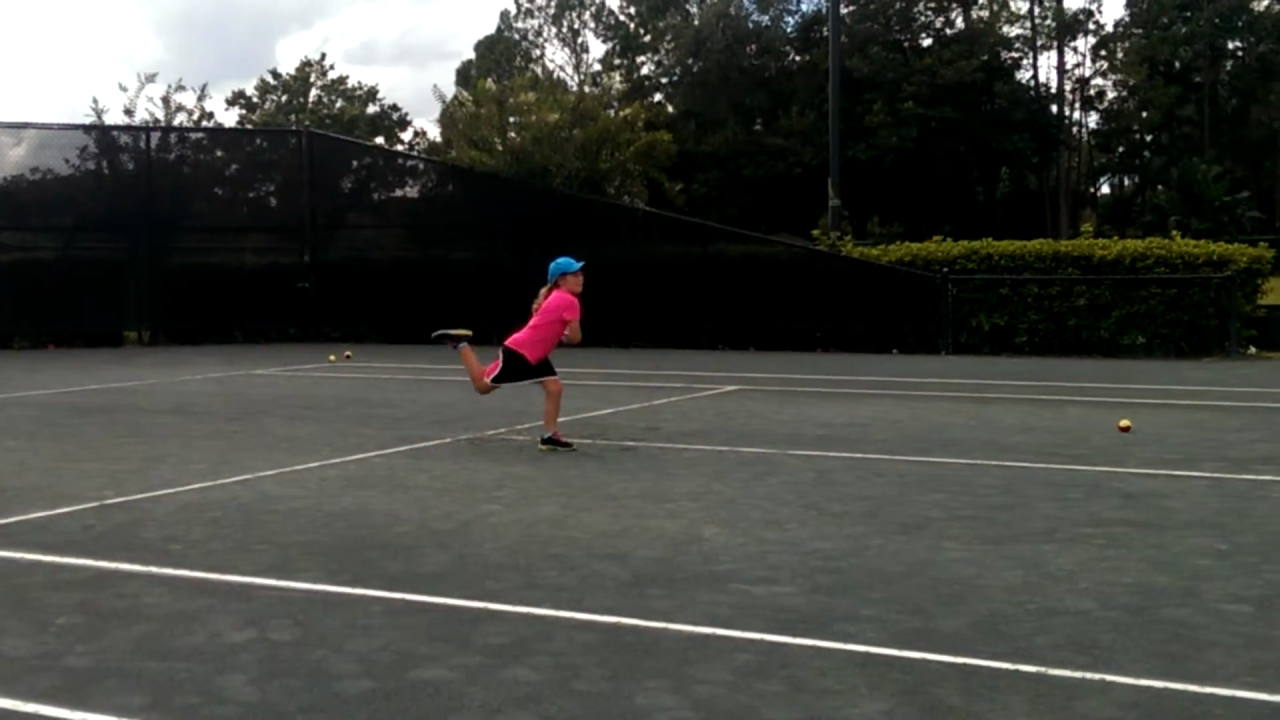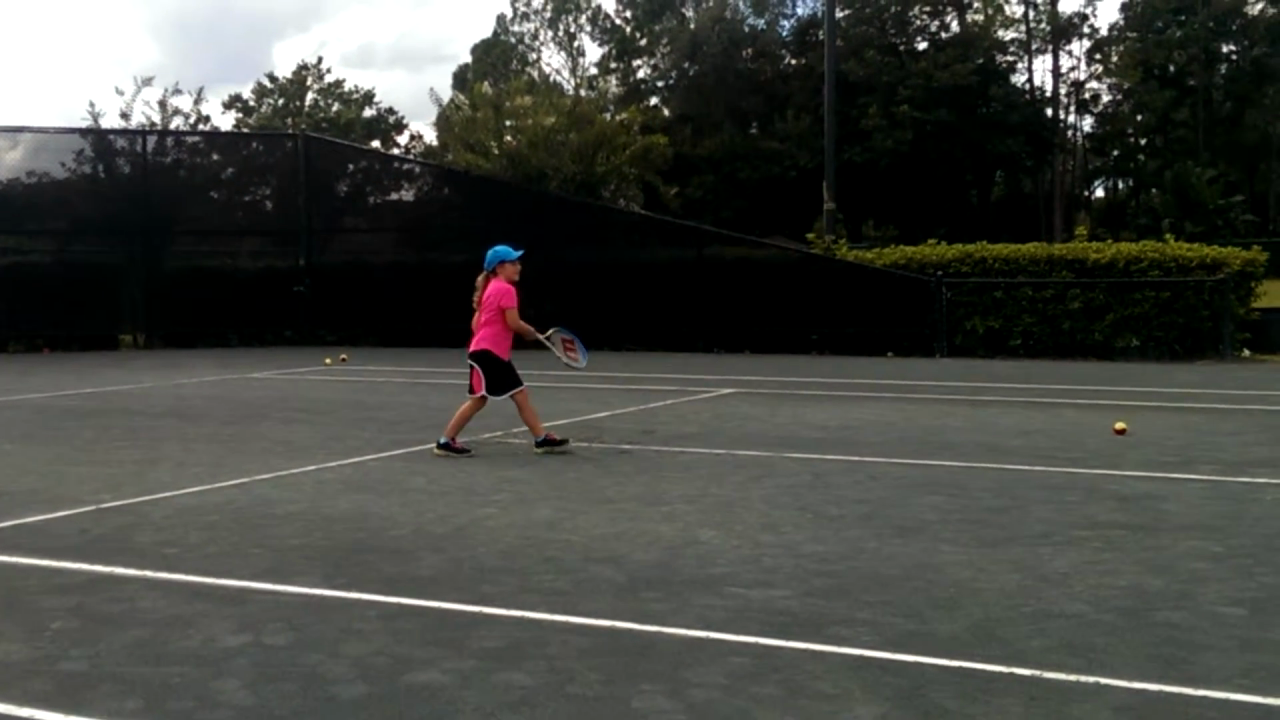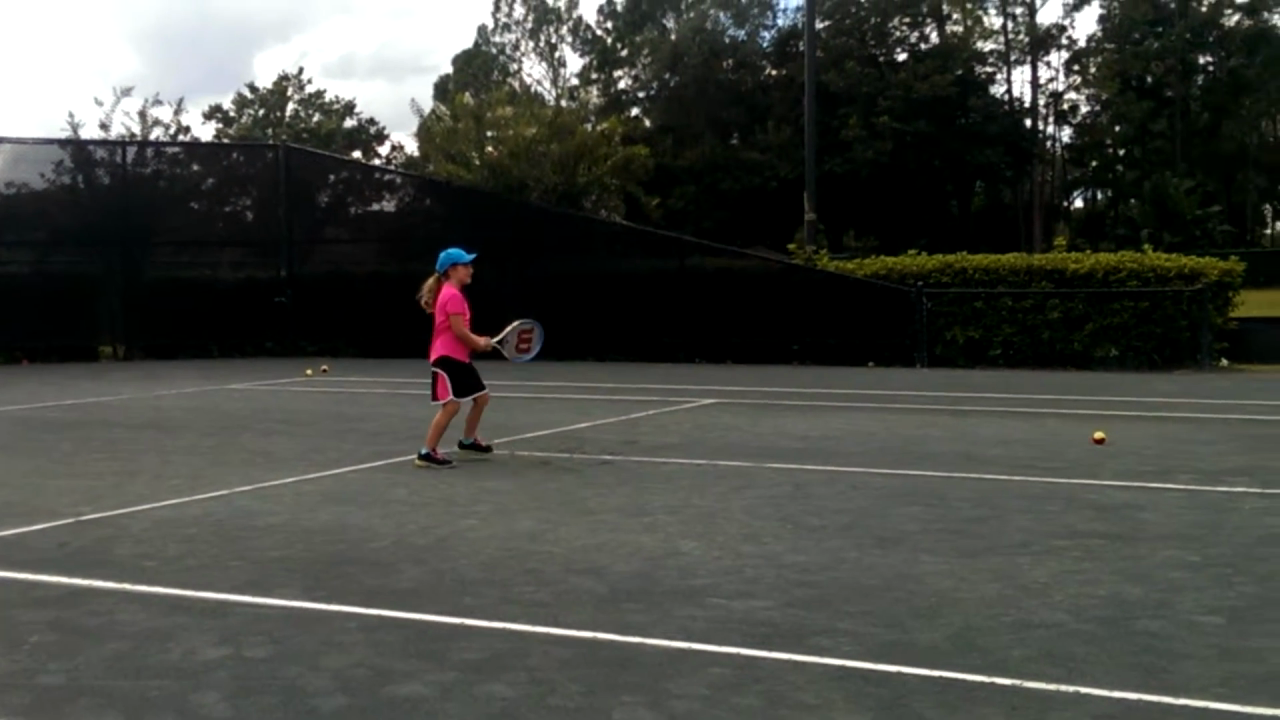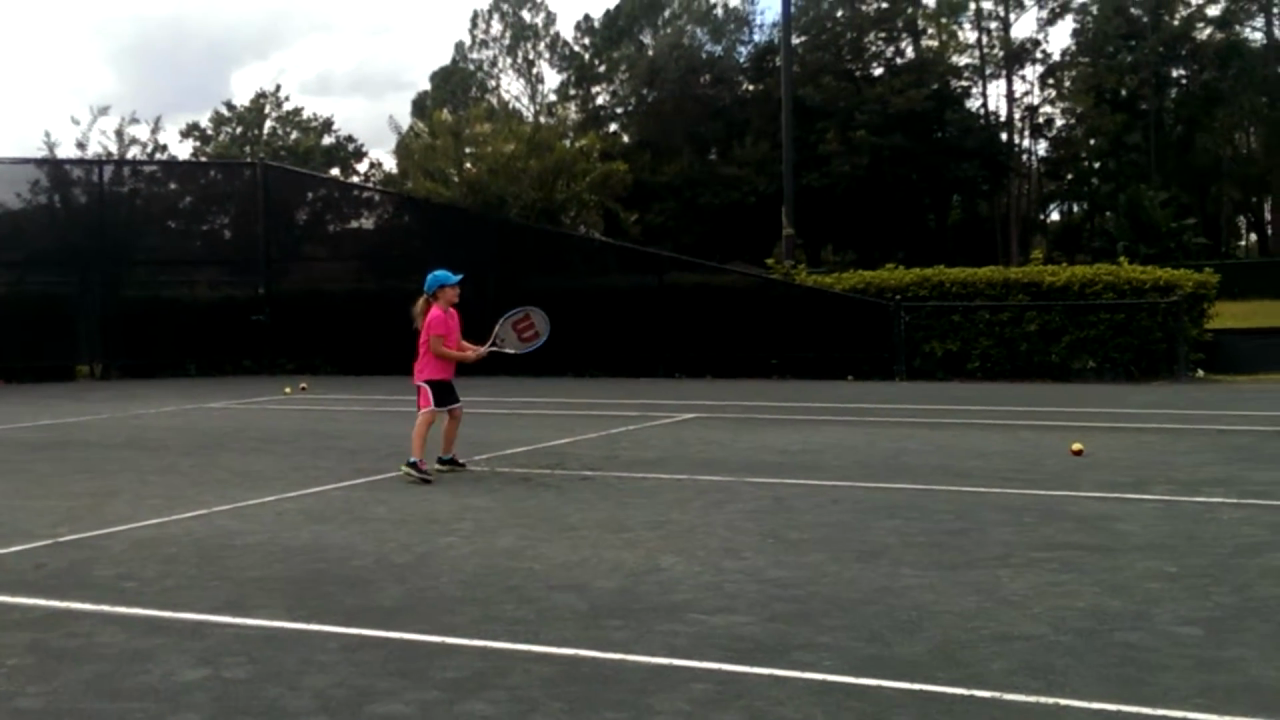
dt=0.4s
person 1, frame 1
left shoulder: (555, 298)
right shoulder: (570, 301)
right elbow: (575, 337)
right wrist: (567, 336)
left hip: (533, 354)
right hip: (519, 351)
left knee: (555, 387)
right knee: (483, 385)
left ankle: (550, 436)
right ankle: (461, 342)
person 1, frame 2
left shoulder: (491, 289)
right shoulder: (506, 289)
left elbow: (475, 324)
right elbow: (513, 323)
right wrist: (531, 333)
left hip: (495, 353)
right hip: (487, 352)
left knee: (520, 395)
right knee: (479, 399)
left ankle: (542, 438)
right ankle: (445, 441)
person 1, frame 3
left shoulder: (450, 294)
right shoulder: (453, 295)
right elbow: (459, 331)
left wrist: (479, 340)
right wrist: (479, 345)
left hip: (459, 359)
right hip: (447, 358)
left knee: (481, 397)
right knee: (451, 405)
left ankle: (468, 440)
right ankle: (426, 452)
person 1, frame 4
left shoulder: (451, 314)
right shoulder: (437, 316)
left elbow: (457, 342)
right elbow: (437, 349)
left wrist: (473, 349)
right wrist: (465, 357)
left hip: (443, 375)
right hip: (430, 375)
left knee: (455, 412)
right knee: (428, 414)
left ankle: (447, 457)
right ankle: (414, 462)
